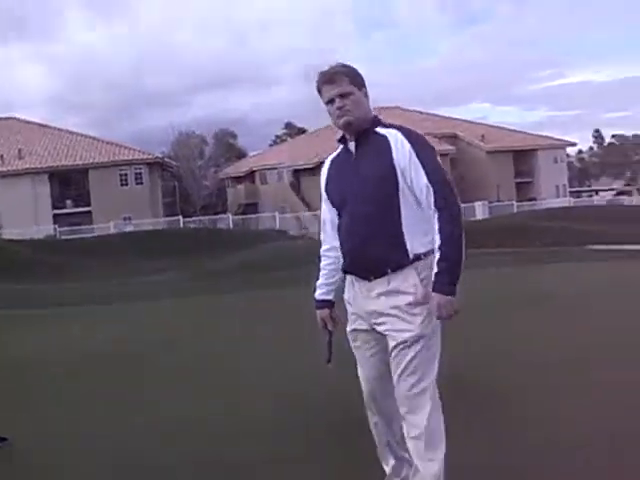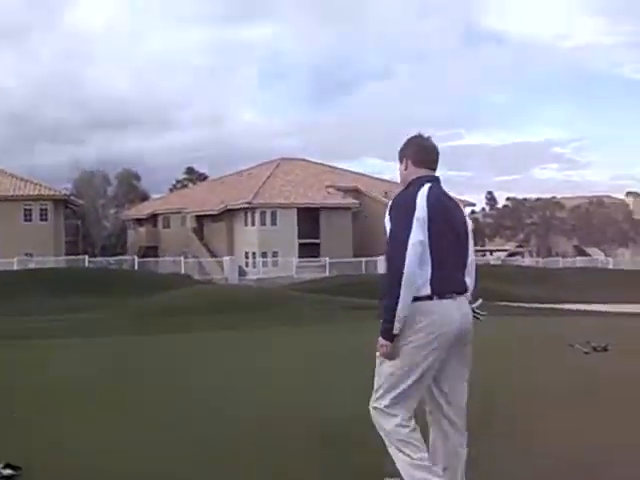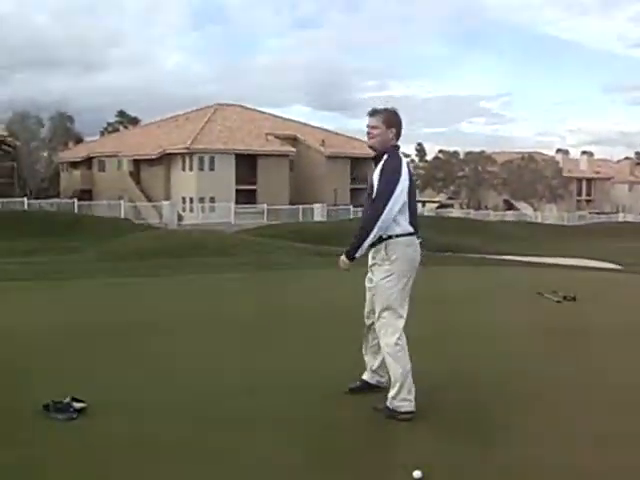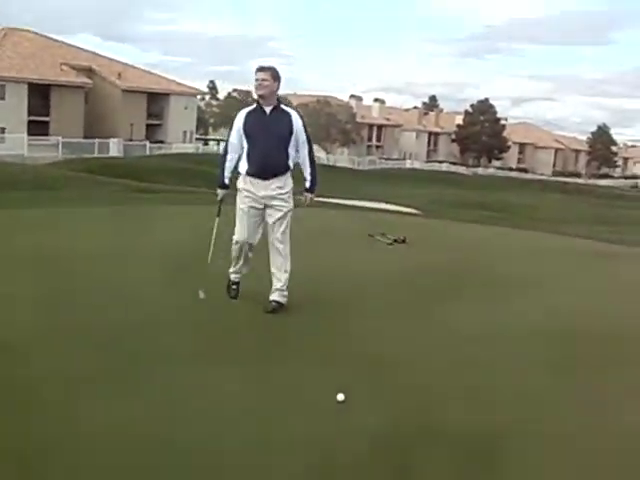
dt=1s
person 1, frame 1
left shoulder: (402, 143)
right shoulder: (332, 167)
left elbow: (446, 209)
right elbow: (332, 238)
left wrist: (446, 283)
right wrist: (324, 295)
left hip: (409, 287)
right hip: (359, 293)
left knee: (414, 398)
right knee: (376, 397)
person 1, frame 2
left shoulder: (407, 199)
right shoulder: (454, 206)
left elbow: (402, 264)
left wrist: (388, 328)
left hip: (423, 314)
right hip: (459, 312)
left knee: (387, 406)
right knee: (449, 409)
person 1, frame 3
left shoulder: (390, 165)
right shoulder: (391, 164)
left elbow: (379, 214)
left wrist: (351, 252)
left hip: (393, 251)
right hip: (388, 249)
left knee: (390, 325)
right knee: (374, 317)
left ankle: (402, 402)
right ankle: (376, 376)
person 1, frame 4
left shoulder: (292, 117)
right shoulder: (244, 116)
left elbow: (304, 152)
right elbow: (232, 150)
left wrist: (310, 185)
right wrist: (223, 183)
left hip: (280, 186)
right hip: (249, 184)
left knee: (279, 242)
right knee: (242, 238)
left ankle: (279, 295)
right ankle: (236, 275)
